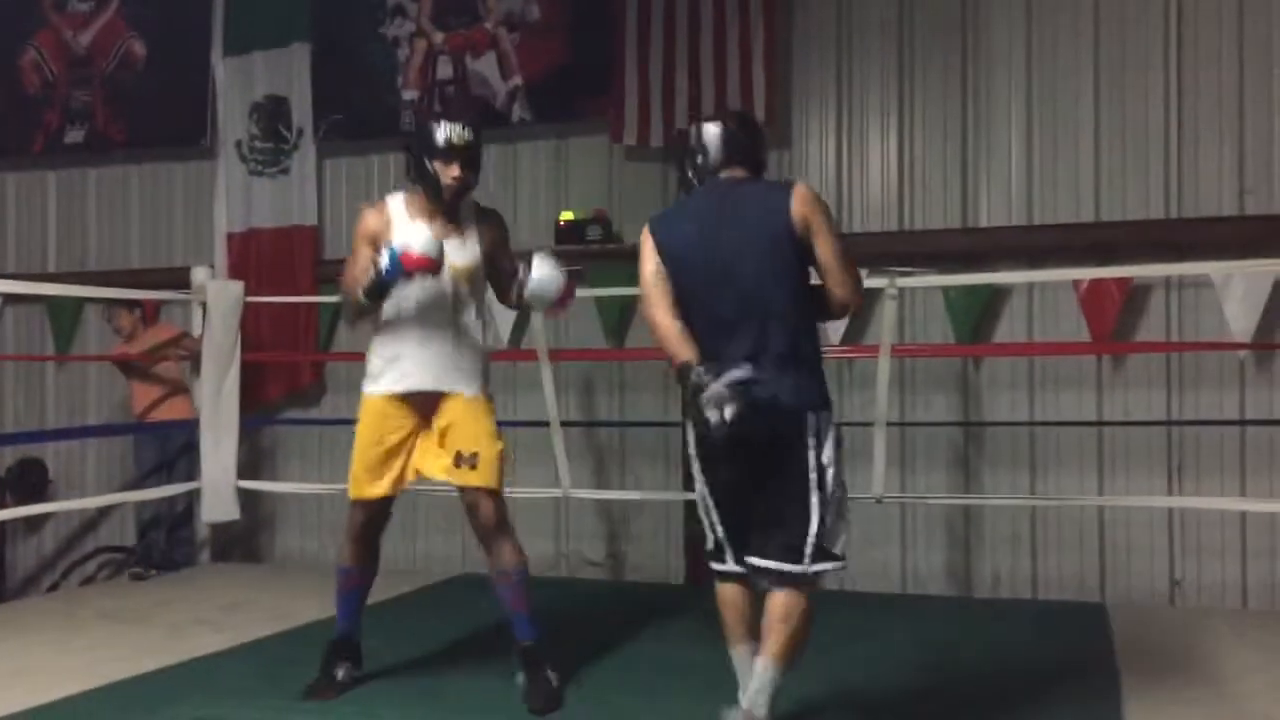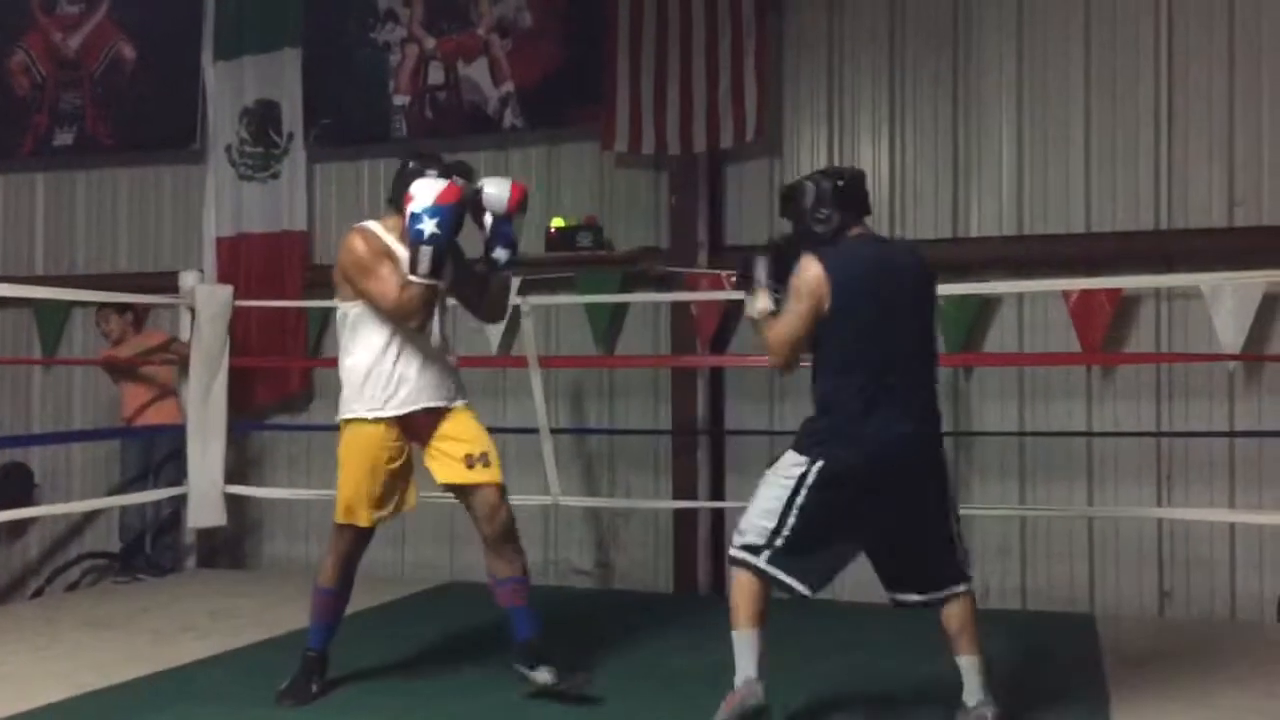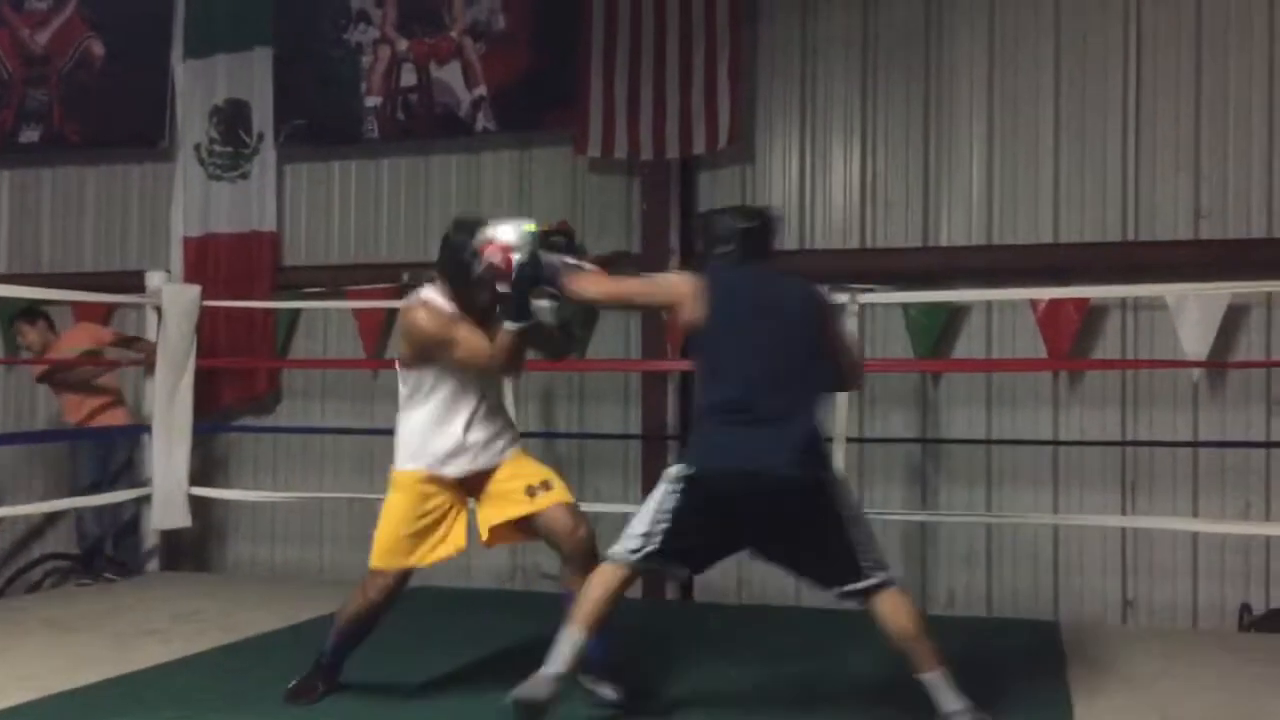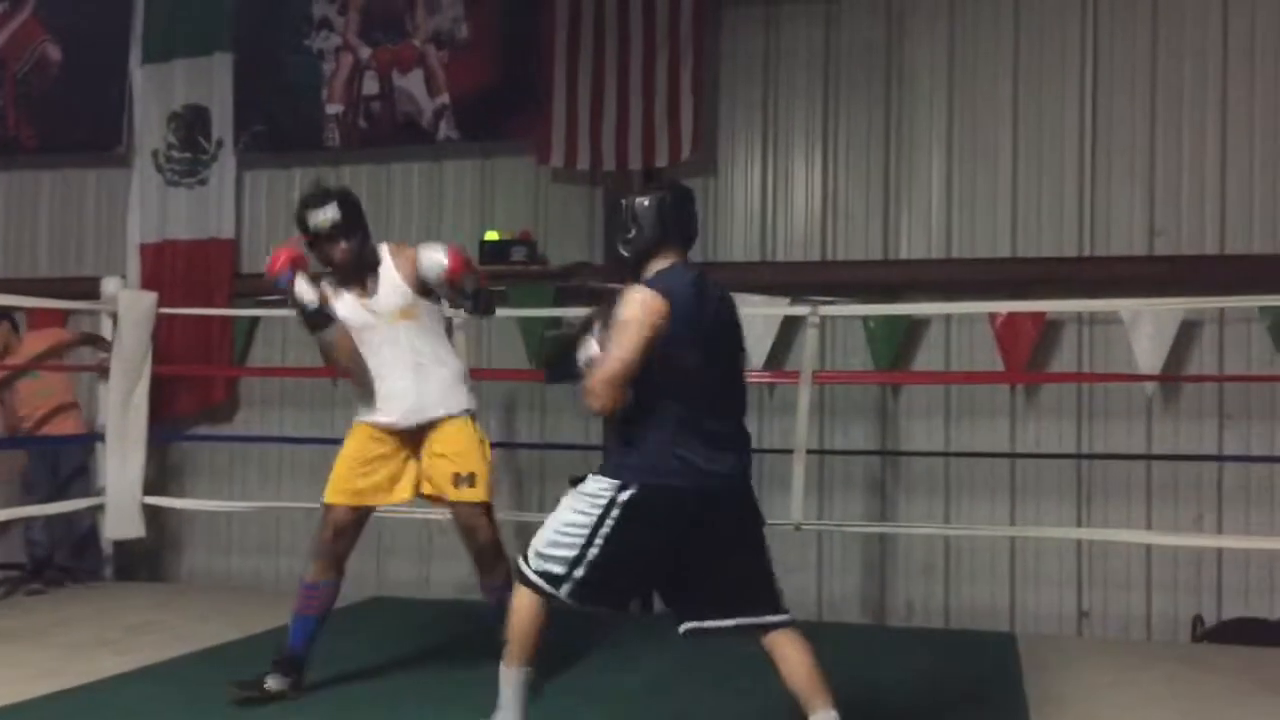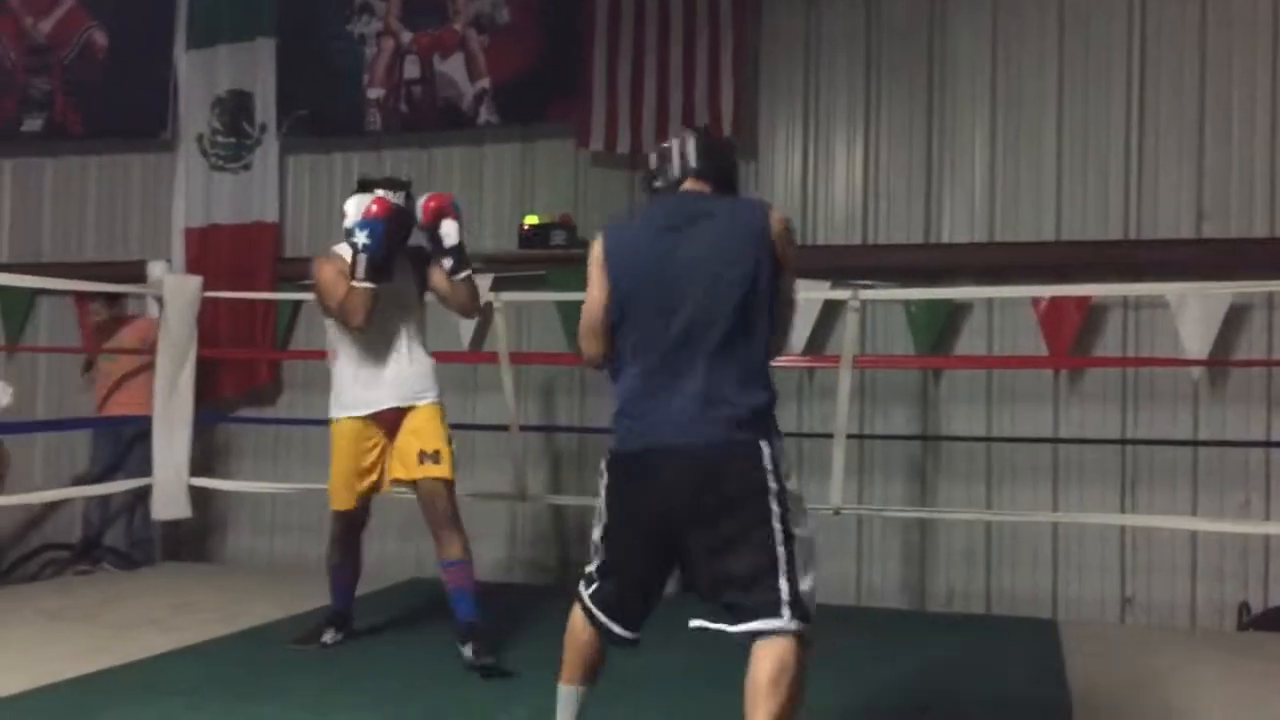
dt=0.5s
person 1, frame 1
left shoulder: (662, 230)
right shoulder: (796, 201)
left elbow: (662, 318)
right elbow: (845, 297)
left wrist: (705, 378)
left hip: (717, 410)
right hip: (792, 406)
left knee: (731, 558)
right knee: (797, 565)
person 1, frame 2
left shoulder: (816, 267)
right shoulder: (913, 265)
left elbow: (780, 353)
left wrist: (763, 294)
left hip: (835, 451)
right hip: (914, 449)
left knee: (751, 555)
right knee: (949, 581)
person 1, frame 3
left shoulder: (698, 289)
right shoulder: (808, 299)
left elbow: (604, 290)
right elbow: (847, 373)
left wrist: (556, 267)
left hip: (716, 471)
right hip: (801, 472)
left knee: (622, 562)
right knee: (872, 585)
left ankle: (551, 677)
person 1, frame 4
left shoulder: (646, 299)
right shoulder: (713, 295)
left elbow: (602, 396)
left wrist: (591, 353)
right wrist: (606, 339)
left hip: (646, 481)
right hip: (723, 484)
left knee: (536, 578)
right knee: (766, 619)
person 1, frame 5
left shoulder: (614, 242)
right shoulder: (768, 225)
left elbow: (595, 350)
left hip: (638, 448)
right hip: (736, 446)
left knee: (597, 599)
right knee: (779, 621)
person 2, frame 1
left shoulder: (486, 223)
right shoulder: (380, 217)
left elbow: (509, 292)
right elbow: (355, 304)
left wrist: (539, 291)
right wrist: (386, 271)
left hip: (461, 388)
right hip: (390, 390)
left knee: (490, 517)
right knee: (363, 519)
left ankle: (533, 657)
right ankle: (345, 648)
person 2, frame 2
left shoulder: (440, 247)
right shoulder: (362, 244)
left elbow: (492, 309)
right elbow: (410, 314)
left wrist: (501, 241)
right wrist: (430, 244)
left hip: (443, 405)
right hip: (375, 413)
left knee: (498, 522)
right knee: (349, 540)
left ankle: (530, 655)
right ankle: (313, 662)
person 2, frame 3
left shoulder: (491, 302)
right shoulder: (424, 315)
right elbow: (497, 360)
right wrist: (513, 295)
left hip: (496, 455)
right hip: (425, 468)
left knee: (579, 541)
right knee: (380, 588)
left ankle: (598, 668)
right ankle: (325, 667)
person 2, frame 4
left shoulder: (408, 262)
right shoulder: (321, 294)
left elbow: (484, 307)
right elbow: (350, 370)
left wrist: (467, 286)
right wrist: (313, 312)
left hip: (445, 416)
right hip: (379, 424)
left knee: (480, 533)
right knee: (331, 538)
right ankle: (290, 664)
person 2, frame 5
left shoulder: (415, 259)
right shoulder: (331, 265)
left elbow: (470, 306)
right elbow: (356, 319)
left wrist: (448, 244)
right wrist: (366, 254)
left hip: (417, 403)
right hip: (357, 411)
left knee: (441, 509)
right knee: (346, 522)
left ankle: (471, 633)
right ankle: (339, 618)
person 3, frame 1
left shoulder: (165, 332)
right shoulder: (121, 352)
left elbow: (199, 349)
right elbow: (137, 364)
right wrist: (162, 354)
left hip: (181, 421)
right hip: (148, 426)
left knee: (179, 490)
right knee: (149, 489)
left ankle: (178, 556)
right ankle: (148, 557)
person 3, frame 2
left shoulder: (154, 337)
right shoulder: (111, 356)
left elbow: (187, 353)
right elbow: (127, 366)
right wrist: (149, 357)
left hip: (168, 426)
right hip: (135, 431)
left knee: (166, 495)
right knee: (132, 494)
left ankle: (162, 560)
right ankle: (131, 561)
person 3, frame 3
left shoulder: (84, 332)
right shoulder: (43, 365)
left elbow: (126, 341)
right elbow: (75, 379)
left wrist: (153, 350)
right wrist: (107, 366)
left hip: (119, 425)
right hip: (85, 433)
left knee: (121, 494)
right knee: (88, 497)
left ankle: (125, 561)
right ankle: (92, 564)
person 3, frame 4
left shoulder: (46, 338)
left elbow: (88, 339)
left hip: (71, 435)
right hip: (35, 442)
left knee: (77, 503)
right knee: (36, 506)
left ankle: (86, 567)
right ankle: (41, 571)
person 3, frame 5
left shoulder: (141, 327)
right shoulder: (98, 335)
left hip: (138, 419)
right hip: (106, 420)
left knee: (135, 486)
right knee: (96, 482)
left ankle: (139, 552)
right ankle: (90, 550)
